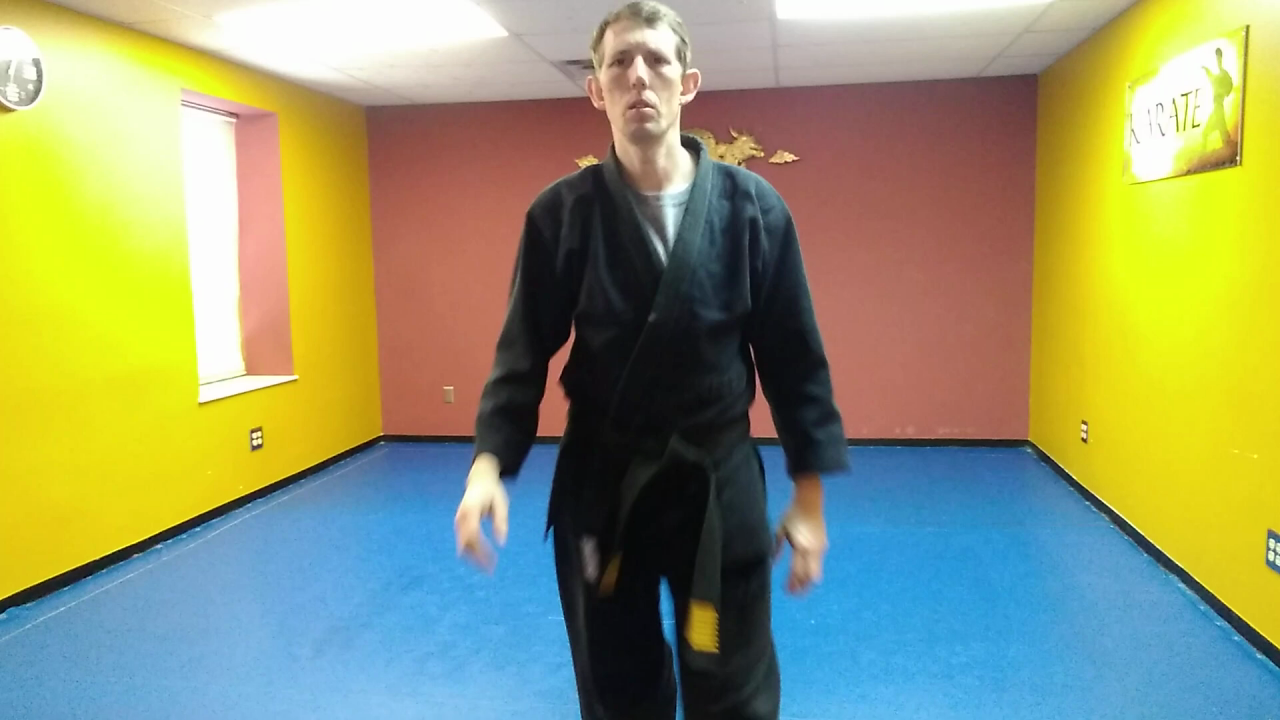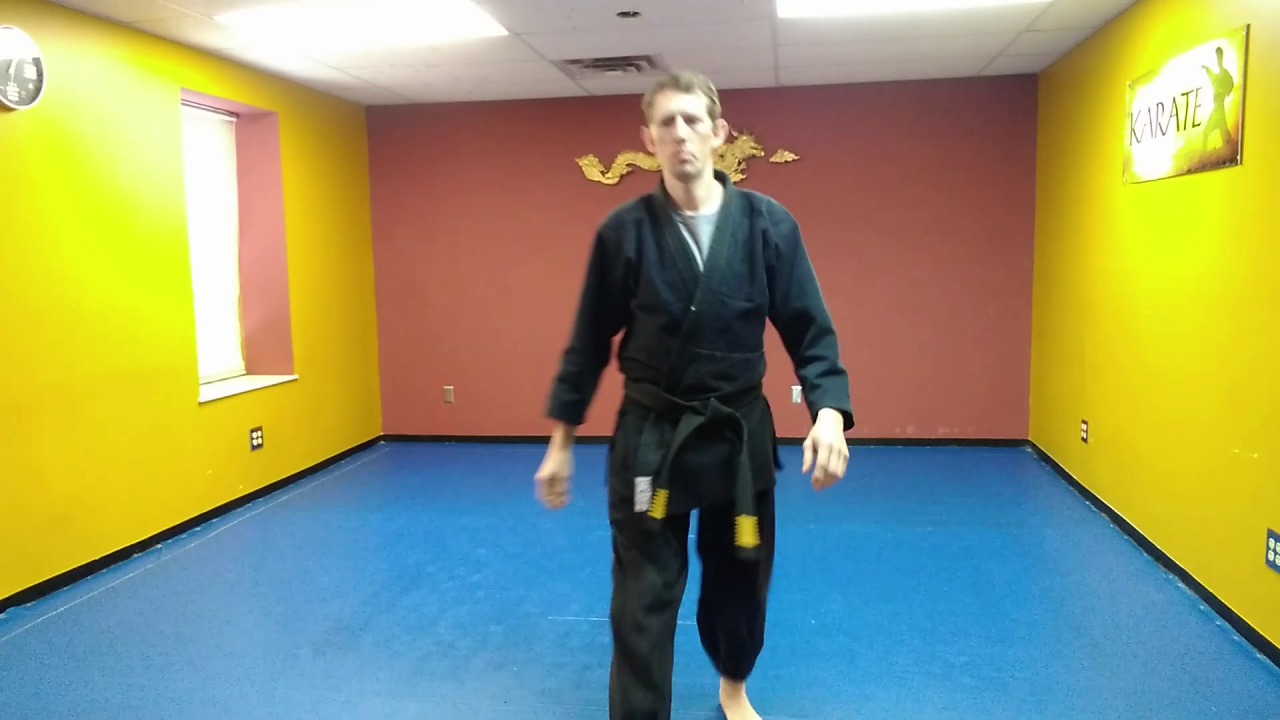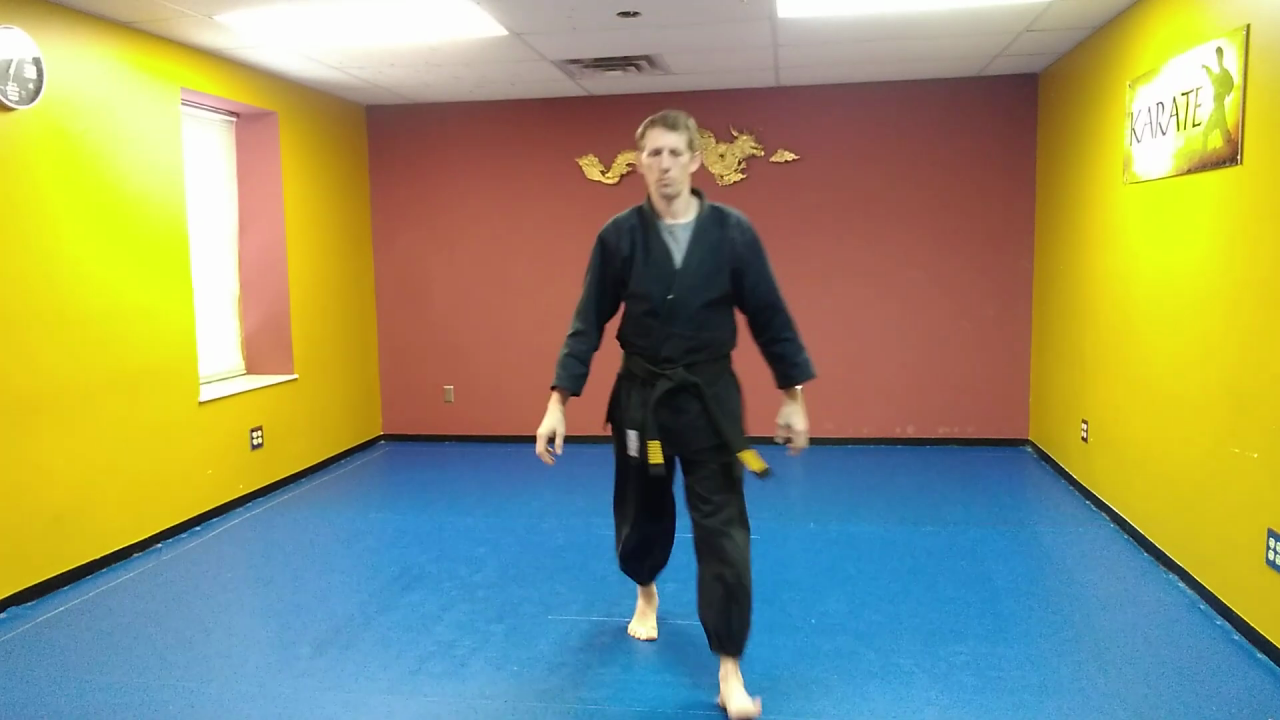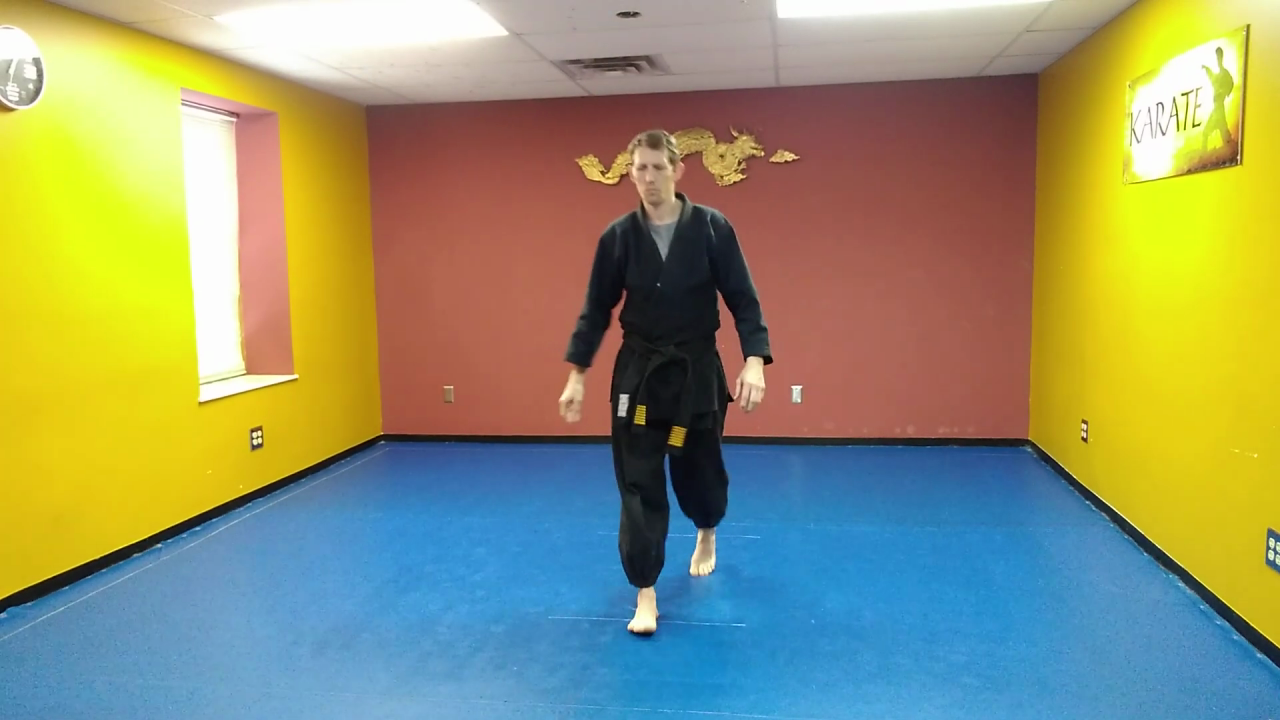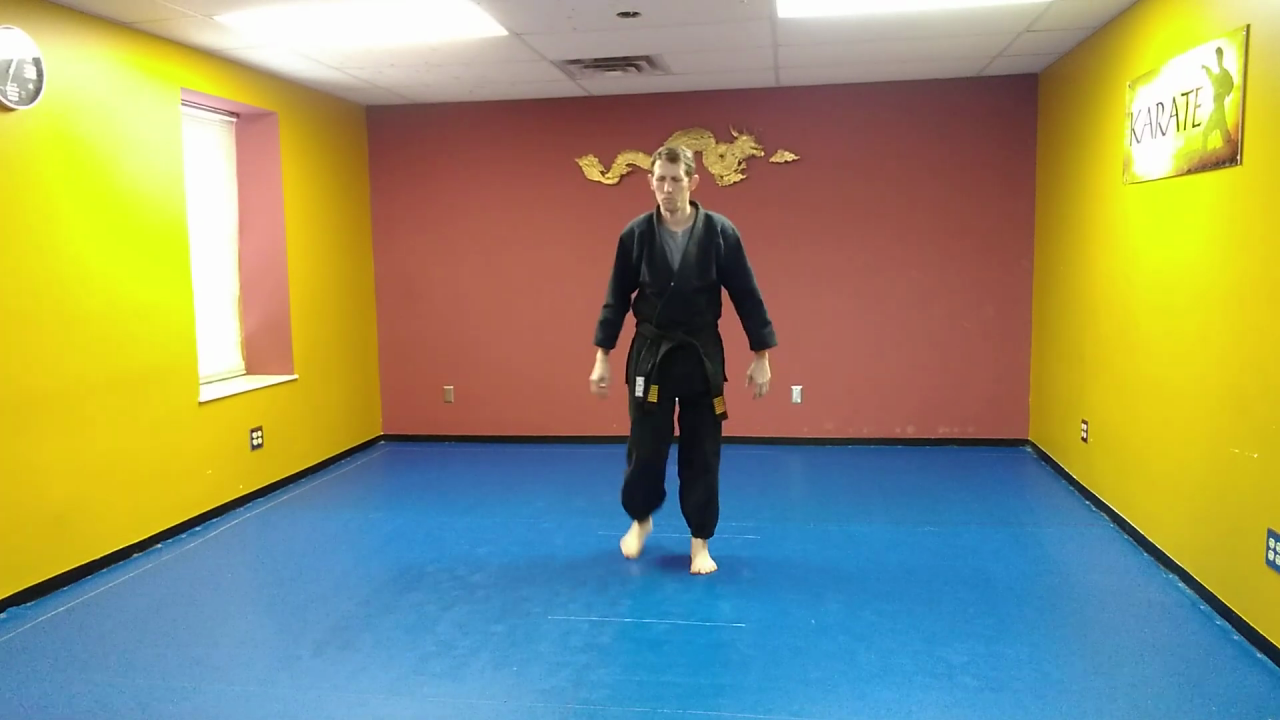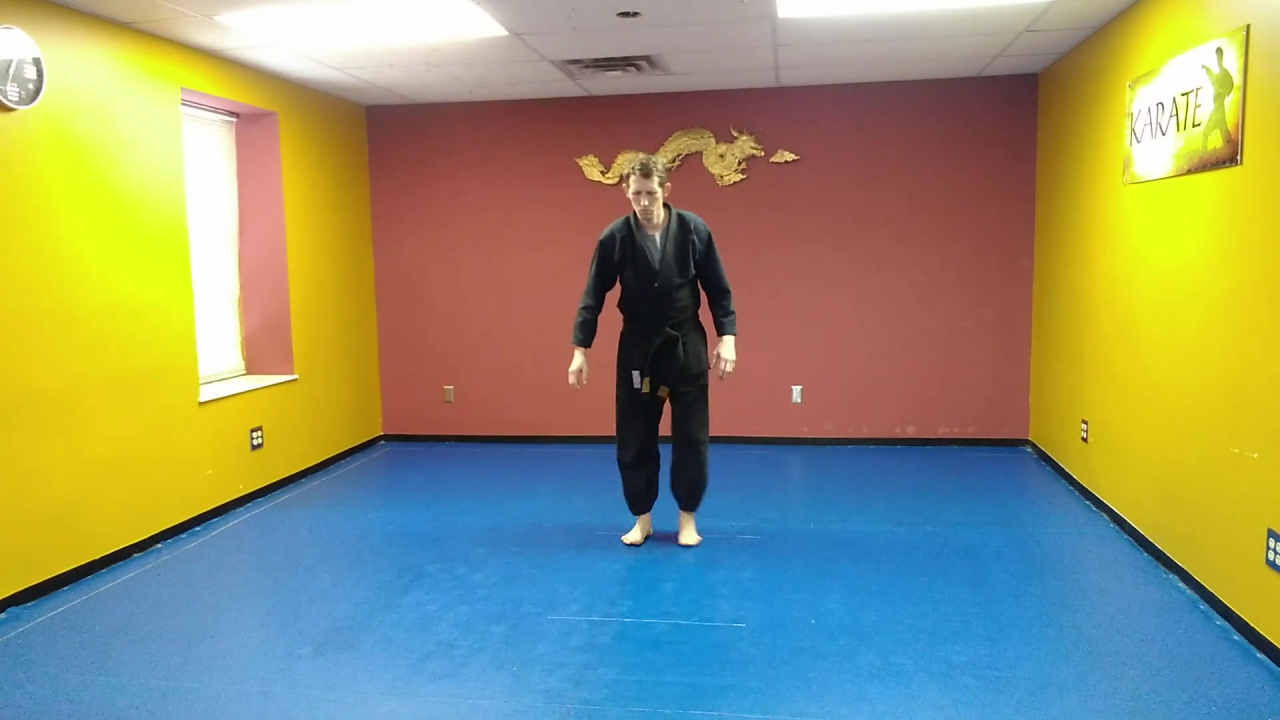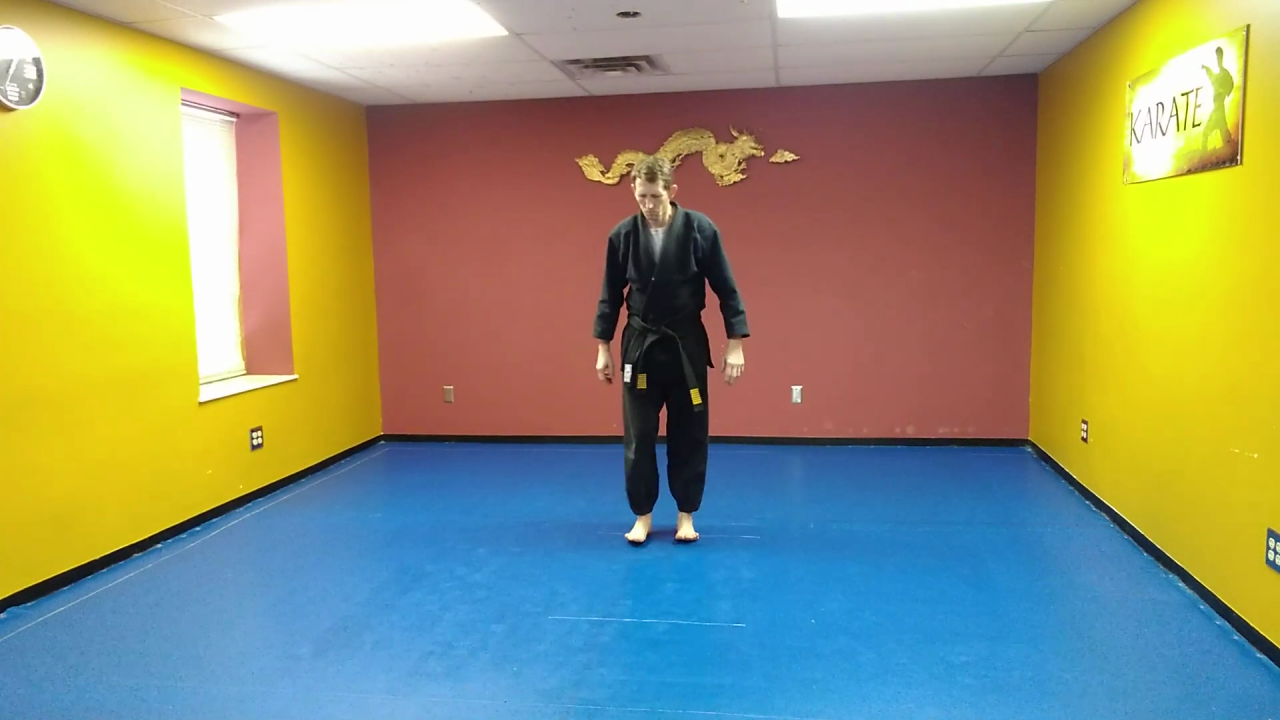
dt=0.5s
person 1, frame 1
left shoulder: (753, 207)
right shoulder: (560, 213)
left elbow: (796, 362)
right elbow: (523, 357)
left wrist: (810, 500)
right wrist: (490, 467)
left hip: (719, 484)
right hip: (599, 485)
person 1, frame 2
left shoulder: (767, 223)
right shoulder: (623, 232)
left elbow: (809, 330)
right elbow: (590, 341)
left wrist: (828, 412)
right wrist: (561, 441)
left hip: (739, 433)
right hip: (651, 435)
left knee: (739, 588)
right knee: (643, 605)
person 1, frame 3
left shoulder: (732, 230)
right shoulder: (619, 234)
left elbow: (769, 316)
right elbow: (588, 321)
left wrist: (793, 394)
right wrist: (558, 401)
left hip: (710, 394)
right hip: (641, 393)
left knee: (722, 531)
right knee: (641, 514)
right ankle: (645, 595)
person 1, frame 4
left shoulder: (712, 227)
right shoulder: (617, 236)
left elbow: (743, 299)
right elbow: (596, 309)
left wrist: (754, 360)
right wrist: (576, 374)
left hip: (696, 368)
right hip: (638, 369)
left knee: (700, 472)
right knee: (639, 482)
left ankle: (705, 535)
right ankle: (646, 596)
person 1, frame 5
left shoulder: (720, 232)
right shoulder: (635, 234)
left elbow: (747, 297)
right elbow: (616, 298)
left wrist: (761, 356)
right wrist: (602, 356)
left hip: (701, 354)
right hip: (650, 353)
left knee: (701, 454)
right knee: (645, 451)
left ankle: (700, 543)
right ankle: (640, 523)
person 1, frame 6
left shoulder: (693, 229)
right shoulder: (615, 237)
left elbow: (718, 289)
right elbow: (594, 295)
left wrist: (727, 339)
right wrist: (580, 351)
left hip: (687, 343)
right hip: (639, 345)
left knee: (691, 437)
right knee: (634, 439)
left ankle: (687, 516)
right ankle: (642, 518)
person 1, frame 7
left shoulder: (700, 229)
right shoulder: (623, 234)
left elbow: (727, 289)
right elbow: (611, 294)
left wrist: (735, 344)
right wrist: (603, 348)
left hip: (686, 342)
right hip: (640, 343)
left knee: (689, 435)
right knee: (639, 435)
left ankle: (685, 515)
right ankle: (642, 517)
